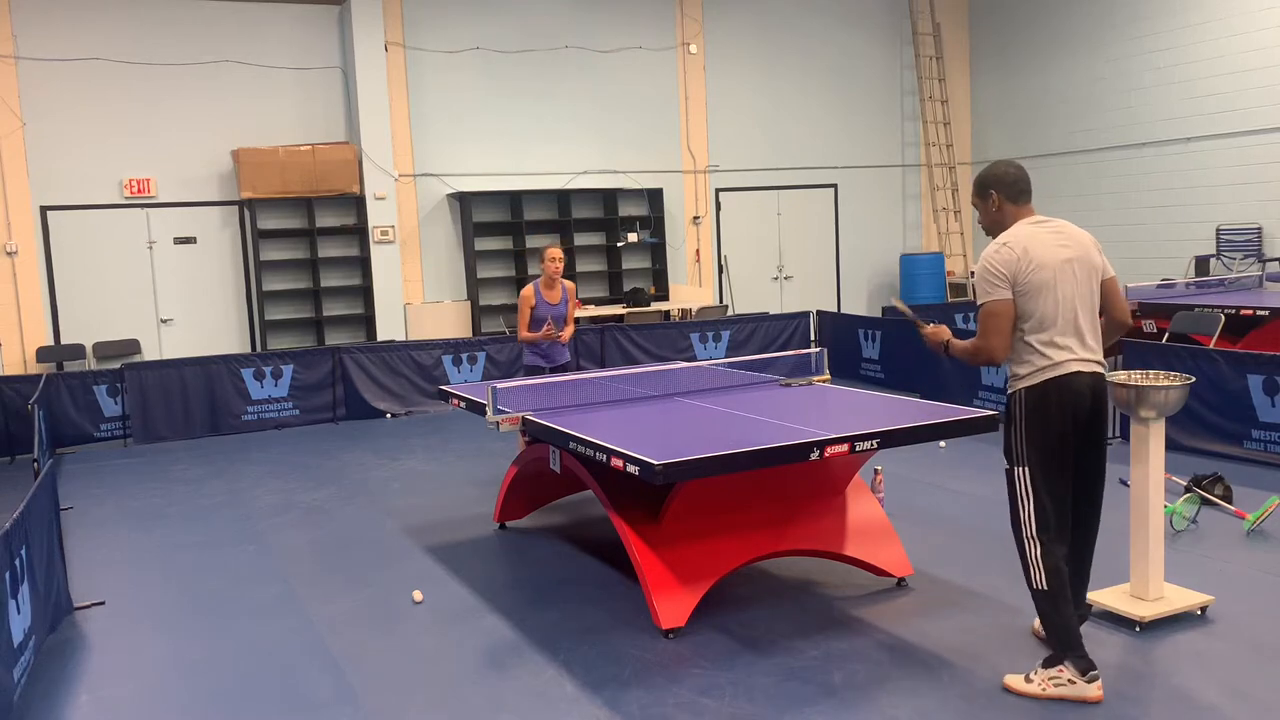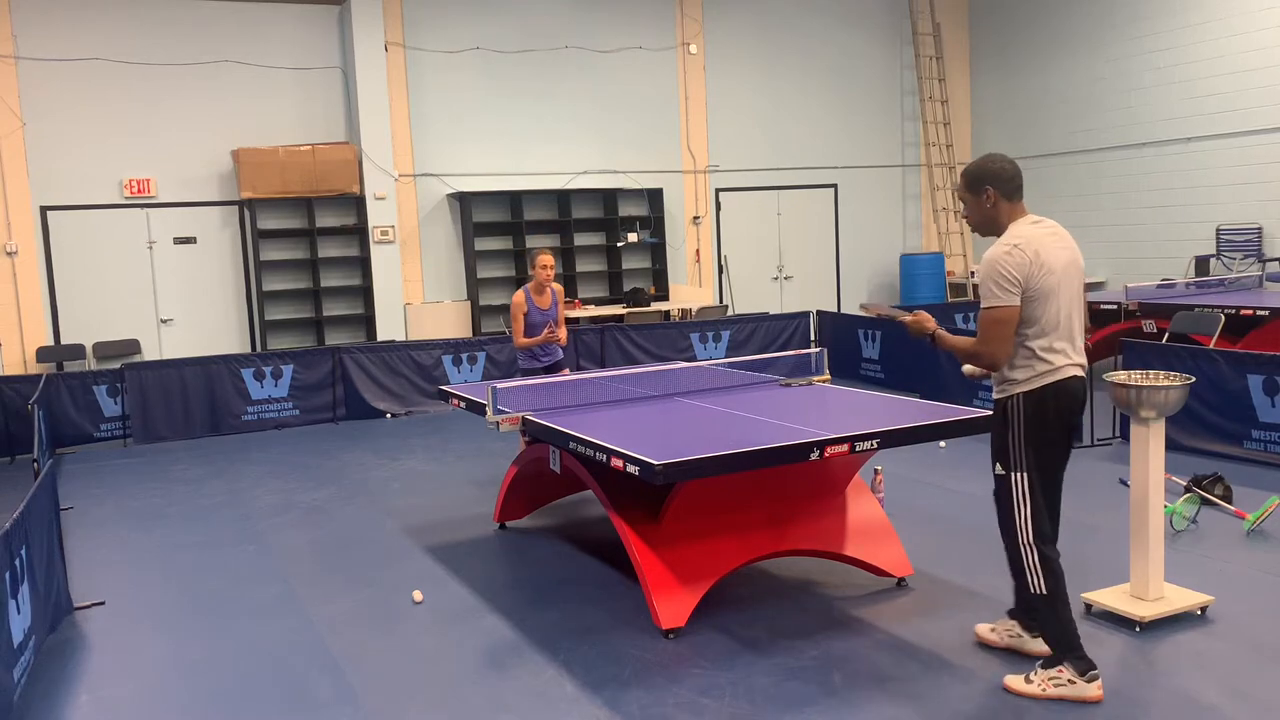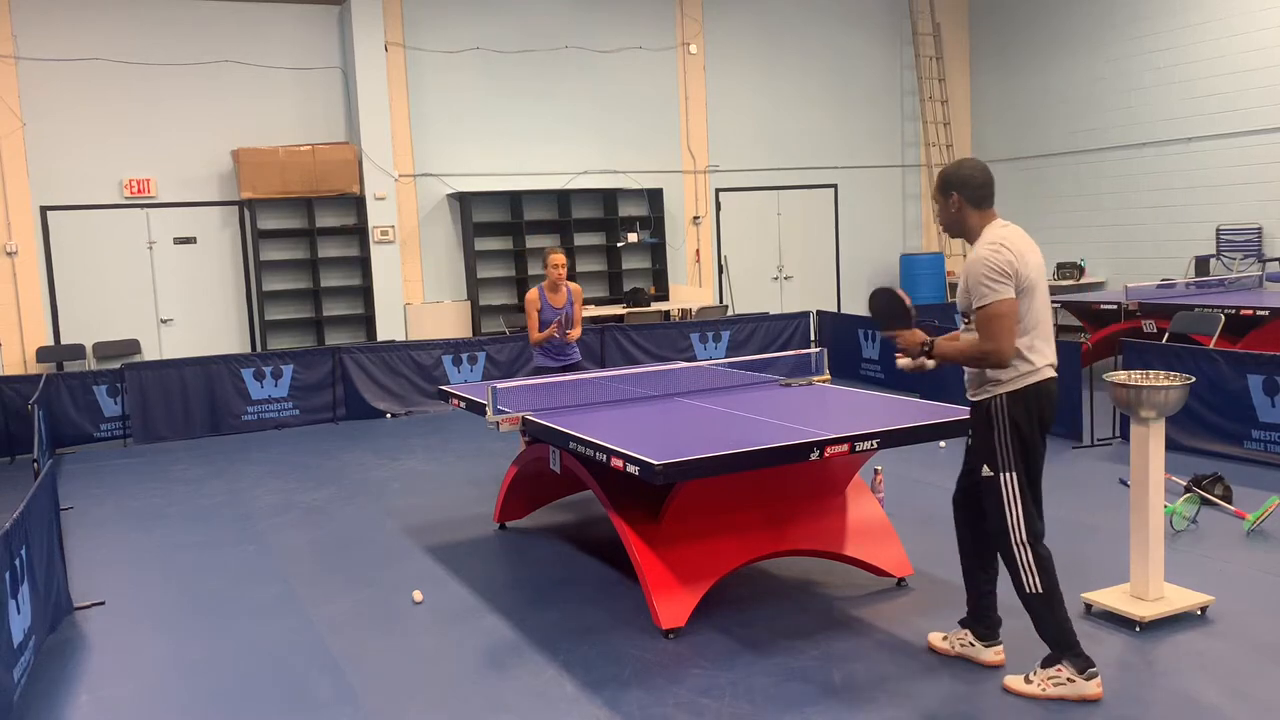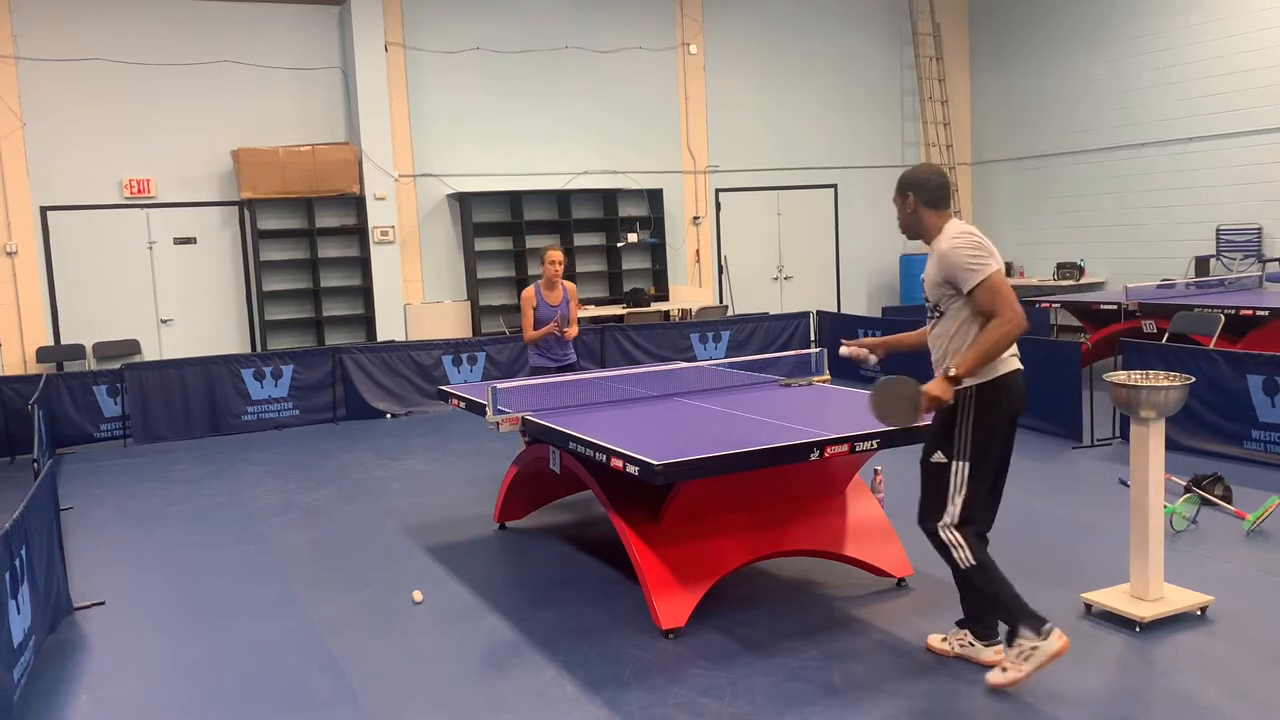
dt=0.3s
person 1, frame 1
left shoulder: (999, 256)
right shoulder: (1081, 238)
left elbow: (991, 352)
right elbow: (1120, 320)
left wrist: (946, 343)
left hip: (1041, 396)
right hip: (1091, 385)
left knee: (1039, 528)
right knee: (1080, 516)
left ankle: (1074, 667)
right ankle: (1067, 618)
person 1, frame 2
left shoulder: (1003, 258)
right shoulder: (1060, 236)
left elbow: (991, 356)
left wrist: (934, 333)
left hip: (1031, 401)
right hip: (1070, 385)
left knee: (1027, 532)
right knee: (1034, 519)
left ankle: (1073, 667)
right ankle: (1027, 622)
person 1, frame 3
left shoulder: (988, 256)
right shoulder: (1011, 239)
left elbow: (1000, 350)
left wrist: (931, 349)
right wrist: (941, 342)
left hip: (1011, 401)
right hip: (1013, 397)
left knee: (1017, 534)
right knee: (972, 510)
left ankle: (1073, 665)
right ankle: (981, 632)
person 1, frame 4
left shoulder: (958, 245)
right shoulder: (948, 247)
left elbow: (1010, 322)
left wrist: (951, 377)
right wrist: (883, 344)
left hip: (982, 392)
right hip: (979, 392)
left knee: (945, 520)
right knee: (962, 516)
left ankle: (1030, 630)
right ankle: (979, 631)
